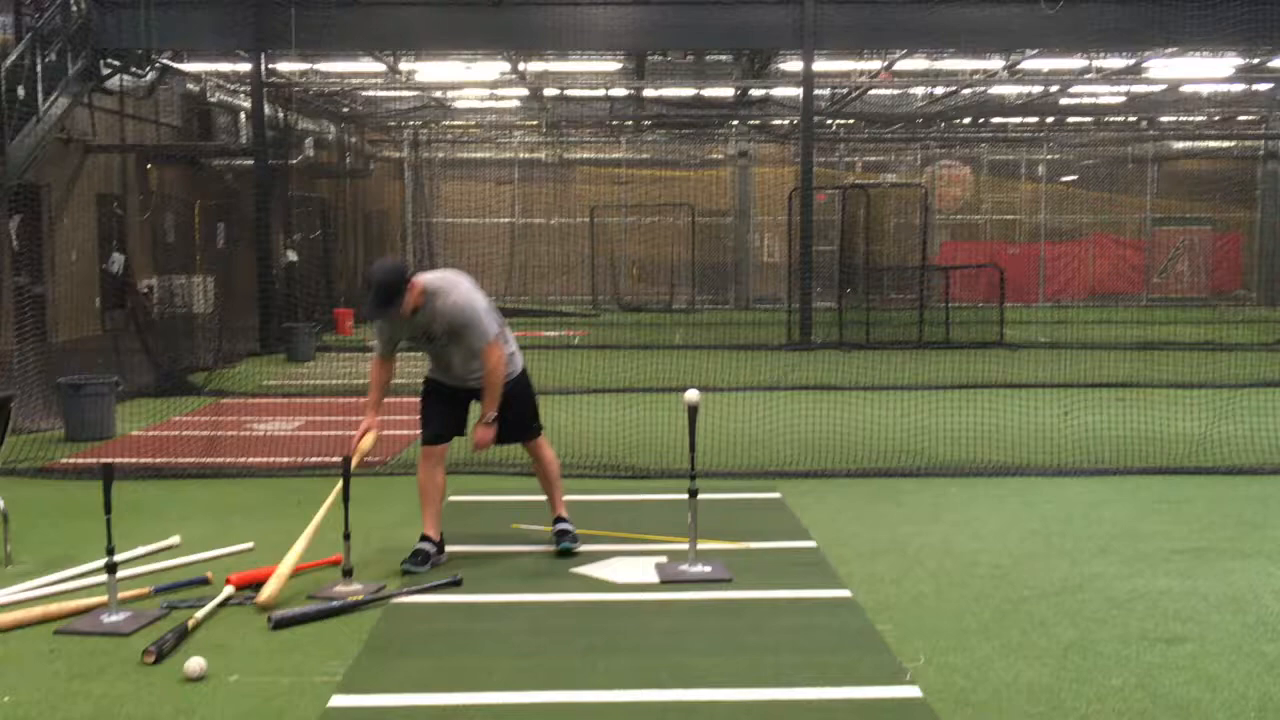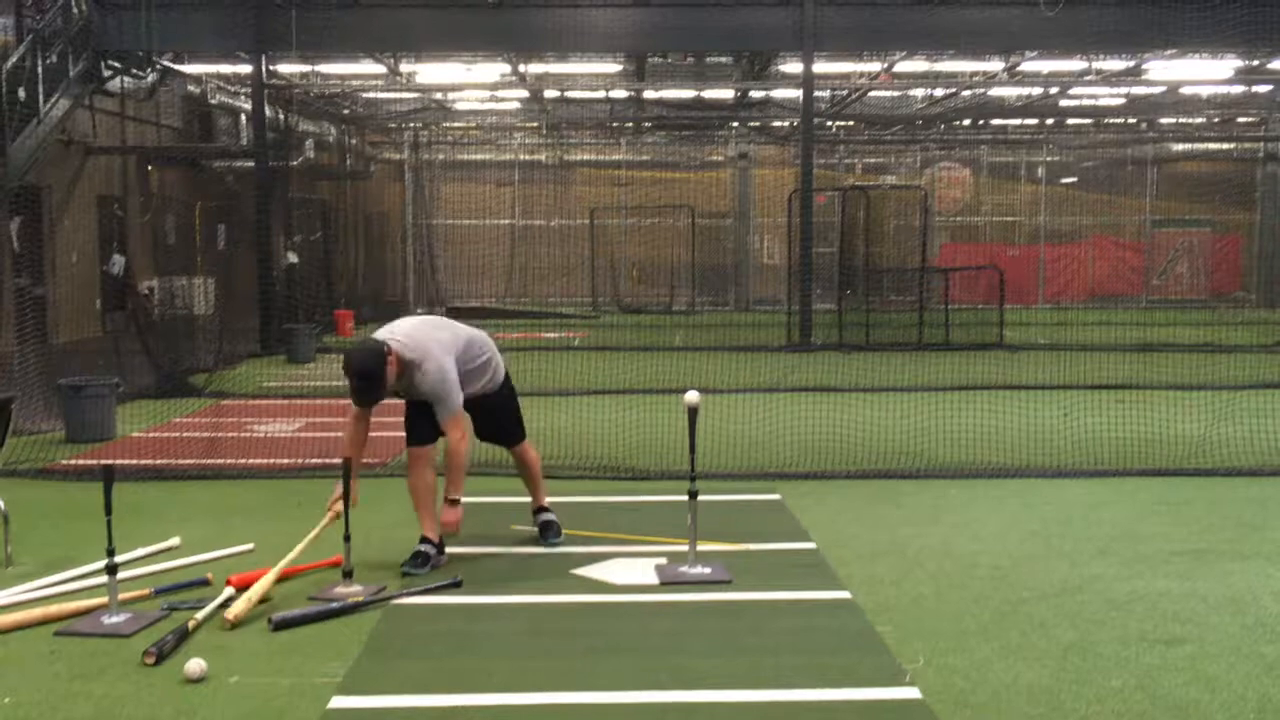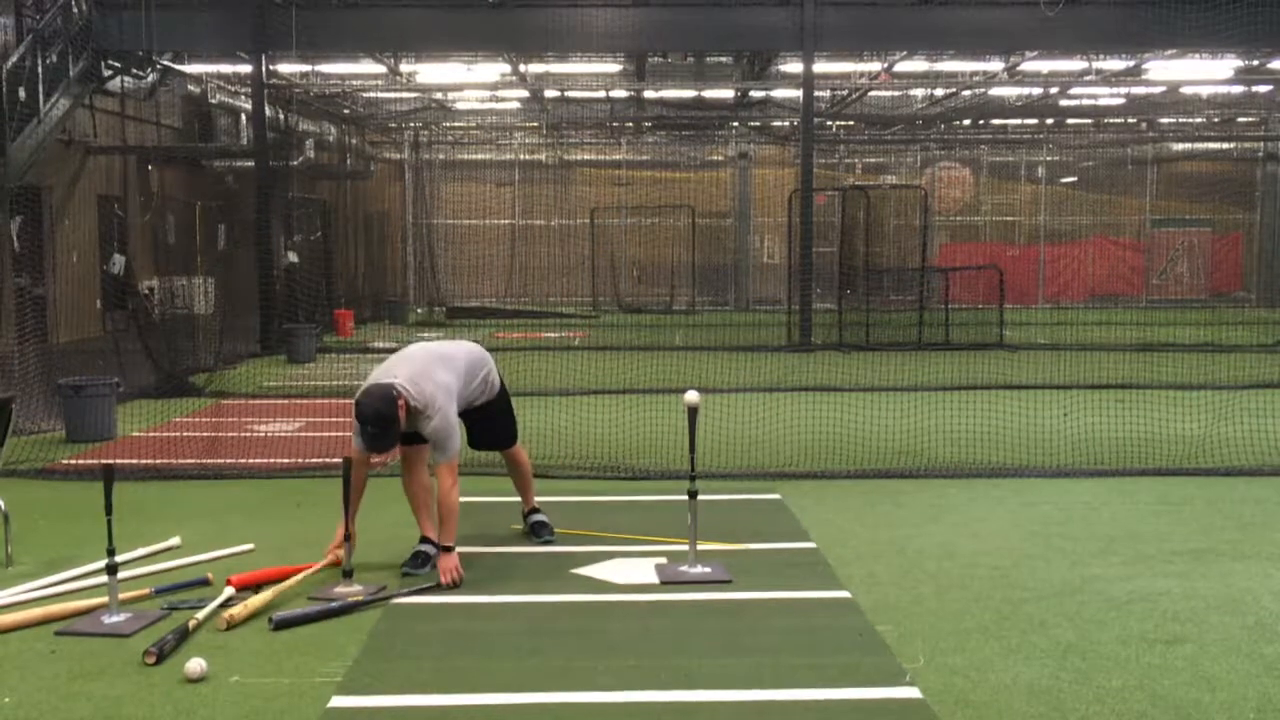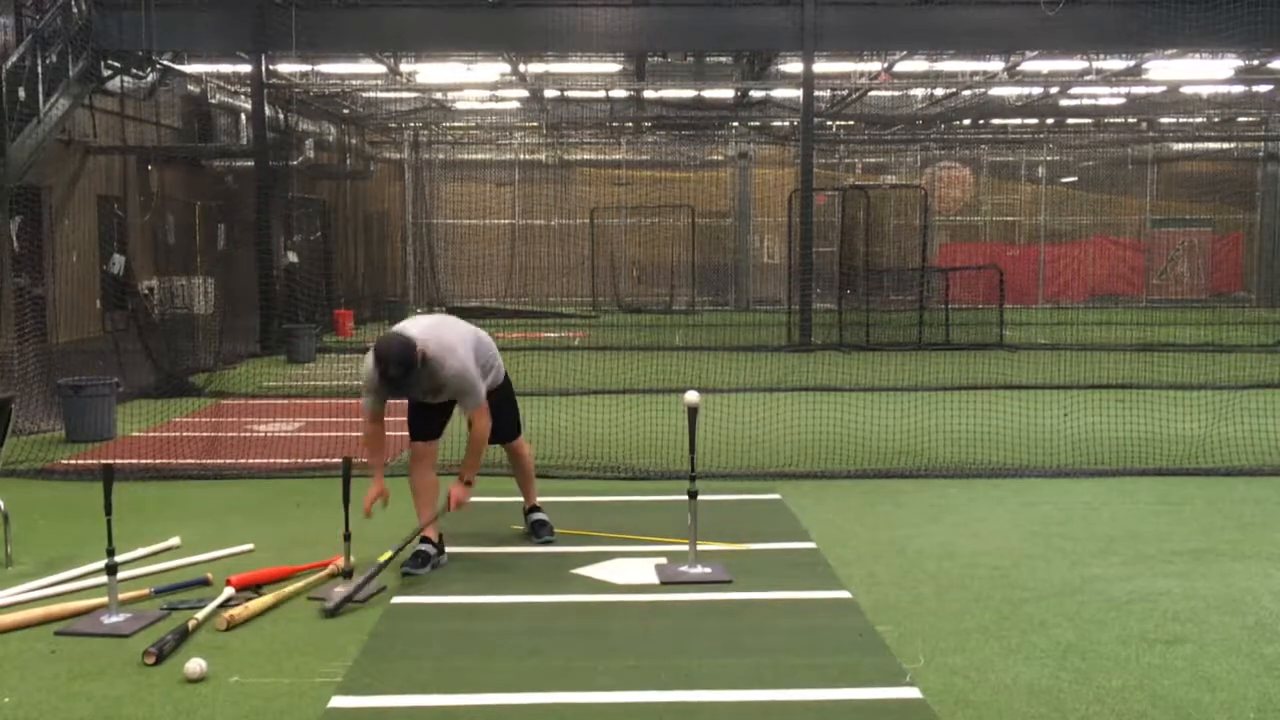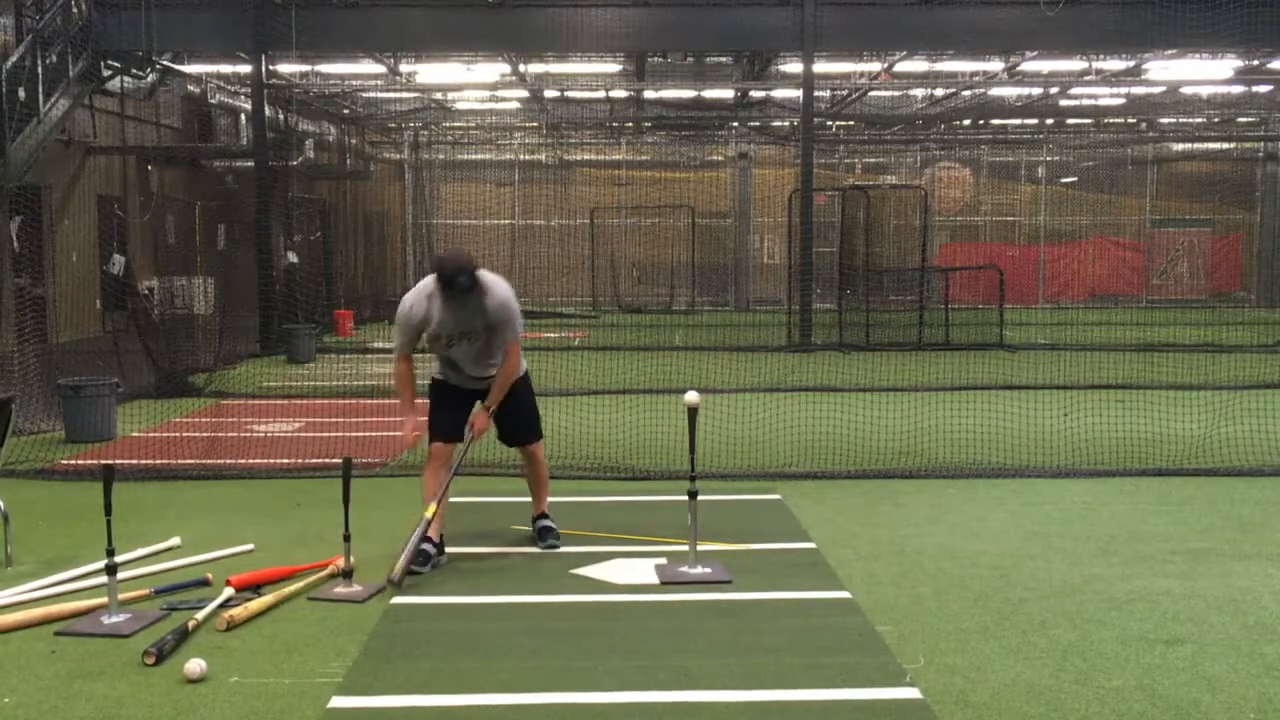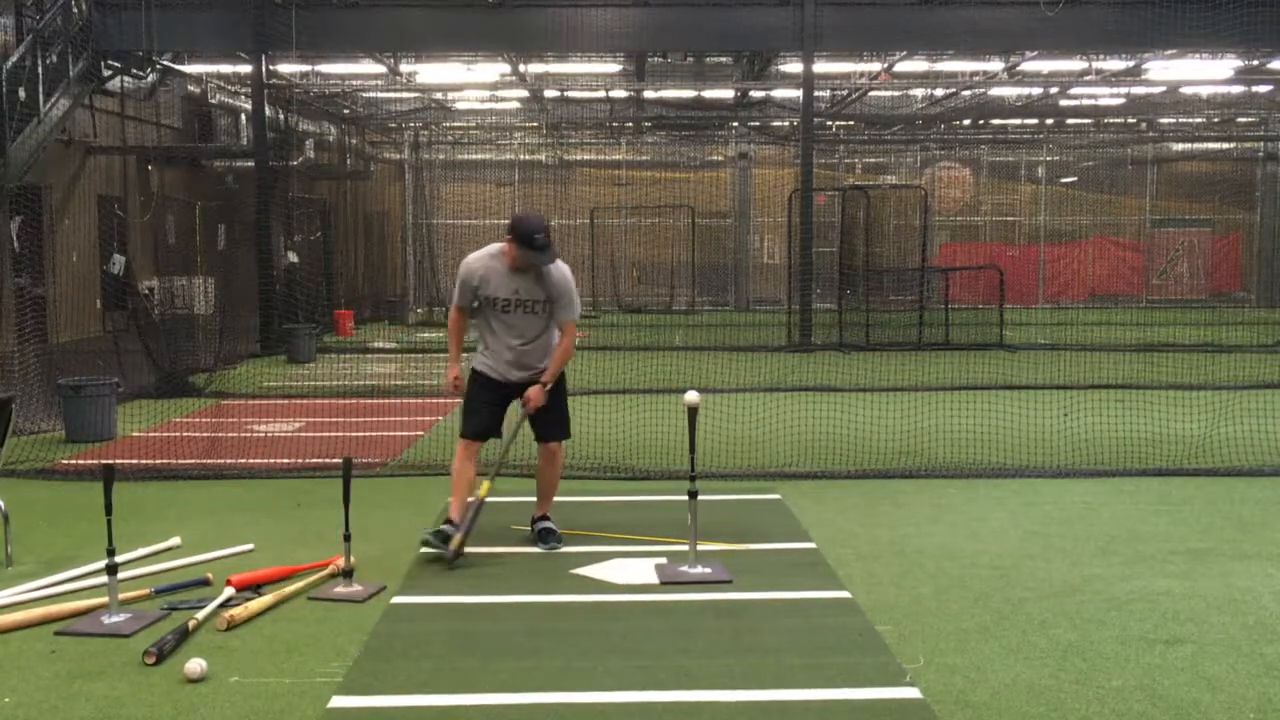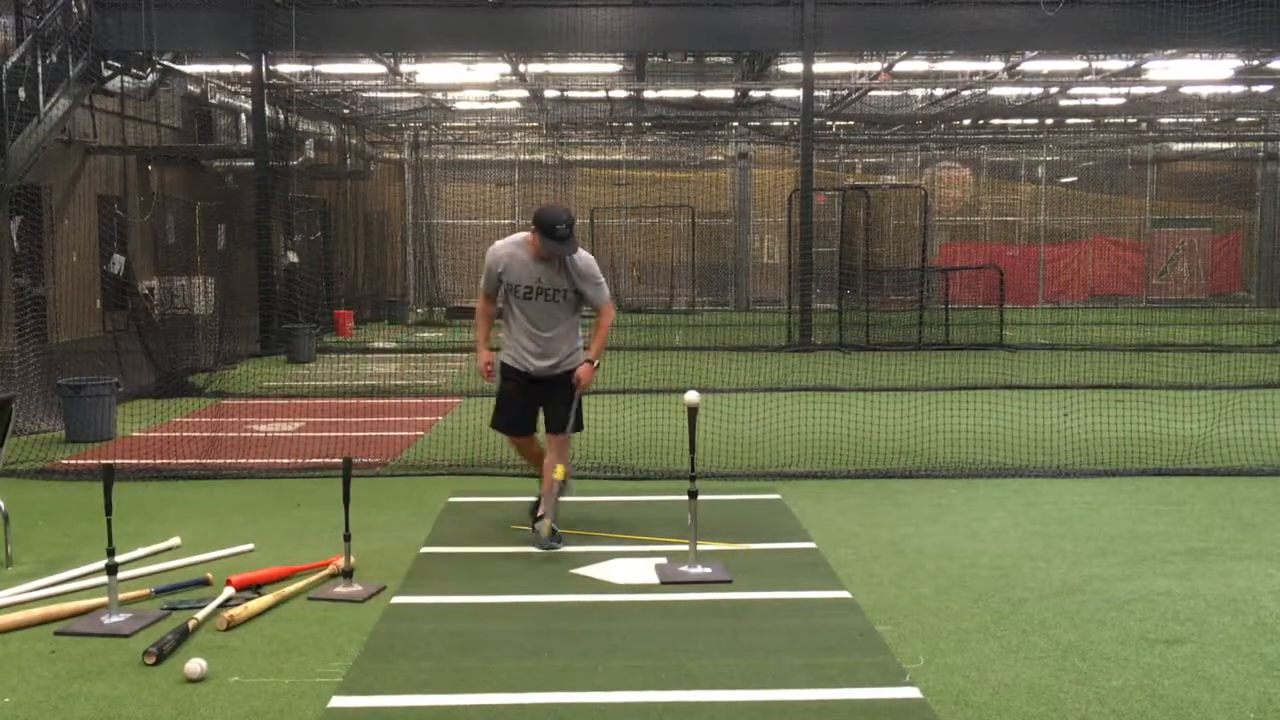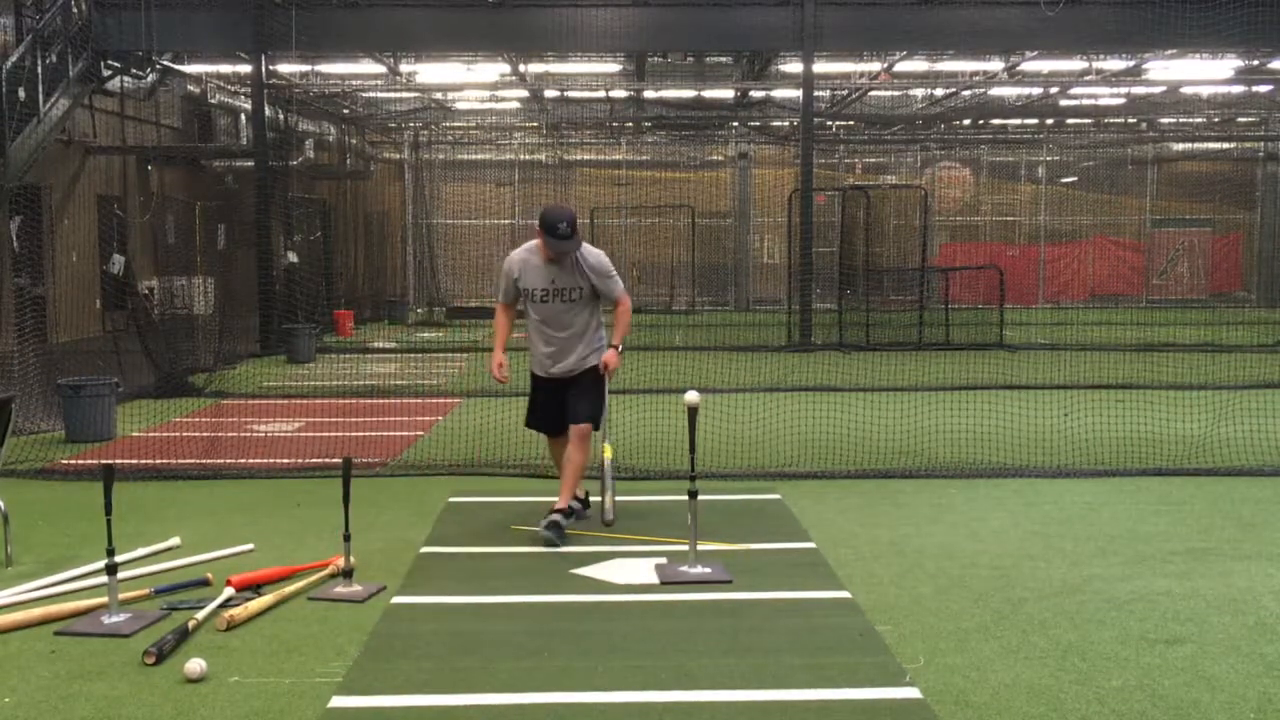
dt=0.3s
person 1, frame 1
left shoulder: (457, 299)
right shoulder: (388, 309)
left elbow: (495, 359)
right elbow: (383, 360)
left wrist: (488, 419)
right wrist: (372, 411)
left hip: (500, 368)
right hip: (445, 376)
left knee: (533, 441)
right knee: (431, 451)
left ankle: (561, 520)
right ankle: (432, 539)
person 1, frame 2
left shoulder: (431, 366)
right shoulder: (367, 364)
left elbow: (457, 436)
right elbow: (358, 419)
left wrist: (452, 501)
right wrist: (349, 479)
left hip: (482, 374)
left knee: (517, 444)
right knee: (417, 454)
left ankle: (541, 509)
right ankle: (430, 541)
person 1, frame 3
left shoulder: (434, 410)
right shoulder: (368, 407)
left elbow: (447, 482)
right elbow: (359, 463)
left wrist: (448, 550)
right wrist: (348, 521)
left hip: (478, 379)
left knee: (509, 449)
right knee: (410, 458)
left ankle: (531, 510)
right ankle: (429, 542)
person 1, frame 4
left shoulder: (455, 362)
right shoulder: (376, 368)
left elbow: (481, 423)
right elbow: (373, 421)
left wrist: (465, 480)
right wrist: (377, 478)
left hip: (483, 371)
right hip: (429, 386)
left knee: (513, 442)
right knee: (420, 452)
left ankle: (533, 509)
right ankle: (431, 540)
person 1, frame 5
left shoulder: (499, 297)
right shoulder: (415, 305)
left elbow: (511, 356)
right elbow: (404, 358)
left wrist: (488, 407)
right wrist: (409, 413)
left hip: (503, 378)
right hip: (452, 378)
left knee: (531, 448)
right knee: (439, 452)
left ankle: (541, 516)
right ankle: (432, 540)
person 1, frame 6
left shoulder: (558, 275)
right shoulder: (475, 266)
left elbow: (568, 334)
right elbow: (459, 312)
left wrist: (544, 384)
right wrist: (454, 363)
left hip: (545, 371)
right hip: (490, 369)
left knee: (551, 446)
right knee: (469, 441)
left ankle: (542, 518)
right ankle: (452, 523)
person 1, frame 7
left shoulder: (582, 263)
right shoulder: (500, 254)
left elbow: (606, 312)
right elbow: (487, 299)
left wrist: (591, 360)
right wrist: (483, 348)
left hip: (566, 364)
right hip: (516, 362)
left knee: (558, 438)
right knee: (516, 434)
left ankle: (543, 516)
right ankle: (549, 486)
person 1, frame 8
left shoulder: (593, 260)
right shoulder: (517, 262)
left elbow: (623, 303)
right elbow: (506, 307)
left wrist: (614, 346)
right wrist: (499, 351)
left hip: (587, 362)
right hip: (544, 366)
left knee: (580, 432)
right knee: (554, 436)
left ankle: (558, 512)
right ankle: (577, 497)
